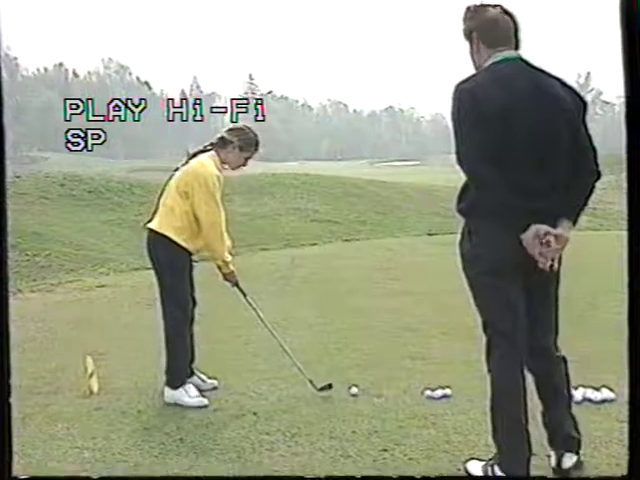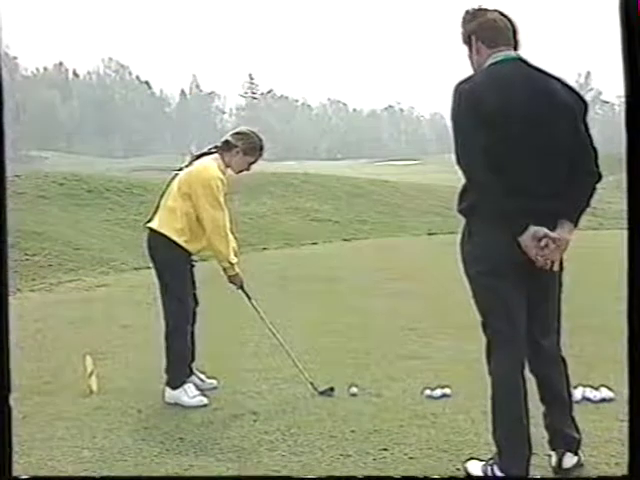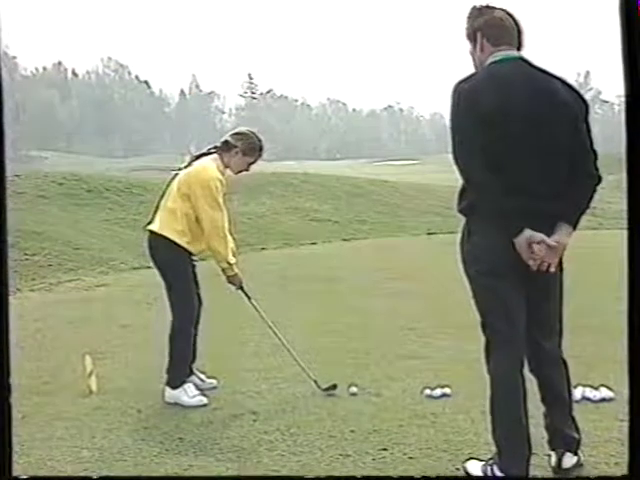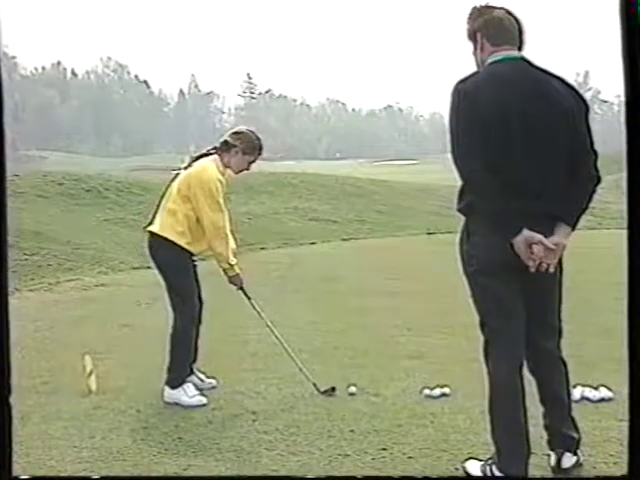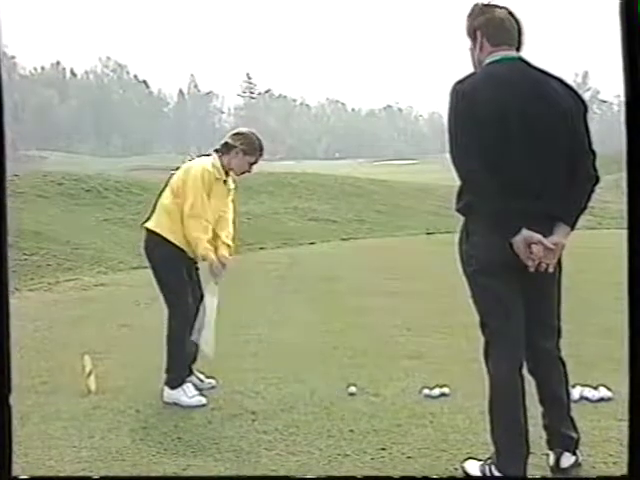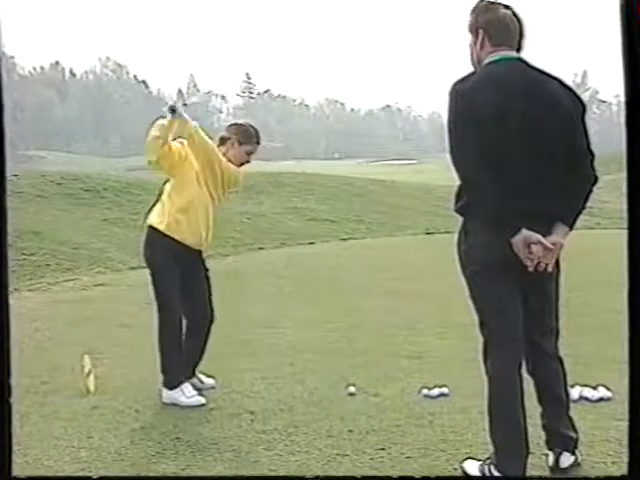
dt=0.4s
person 1, frame 1
left shoulder: (473, 92)
right shoulder: (561, 92)
left elbow: (478, 169)
right elbow: (587, 166)
left wrist: (522, 227)
right wrist: (563, 222)
left hip: (493, 235)
right hip: (547, 234)
left knee: (506, 348)
right knee: (544, 343)
person 1, frame 2
left shoulder: (473, 91)
right shoulder: (561, 91)
left elbow: (477, 169)
right elbow: (587, 167)
left wrist: (521, 228)
right wrist: (565, 224)
left hip: (494, 235)
right hip: (548, 235)
left knee: (506, 348)
right knee: (545, 343)
person 1, frame 3
left shoulder: (472, 91)
right shoulder: (563, 92)
left elbow: (474, 171)
right elbow: (587, 170)
left wrist: (515, 231)
right wrist: (562, 227)
left hip: (492, 236)
right hip: (547, 235)
left knee: (505, 349)
right knee: (546, 343)
person 1, frame 4
left shoulder: (471, 90)
right shoulder: (563, 92)
left elbow: (473, 172)
right elbow: (586, 171)
left wrist: (513, 232)
right wrist: (560, 229)
left hip: (492, 236)
right hip: (546, 235)
left knee: (504, 349)
right knee: (546, 343)
person 1, frame 5
left shoulder: (470, 91)
right shoulder: (561, 92)
left elbow: (472, 172)
right elbow: (585, 171)
left wrist: (512, 231)
right wrist: (560, 228)
left hip: (491, 237)
right hip: (545, 235)
left knee: (505, 349)
right knee: (545, 343)
person 1, frame 6
left shoulder: (470, 90)
right shoulder: (559, 92)
left elbow: (472, 172)
right elbow: (583, 170)
left wrist: (511, 231)
right wrist: (558, 228)
left hip: (489, 236)
right hip: (544, 236)
left knee: (503, 349)
right knee: (543, 343)
person 2, frame 1
left shoulder: (205, 165)
right shoulder: (205, 171)
left elbow: (213, 221)
right elbow: (211, 224)
left wrist: (224, 256)
right wrist: (225, 264)
left hip: (175, 243)
right hip: (168, 243)
left knee: (186, 309)
right knee: (178, 312)
left ankle: (185, 372)
right ankle: (175, 385)
person 2, frame 2
left shoulder: (211, 168)
right shoulder: (209, 174)
left elbow: (219, 223)
right elbow: (214, 227)
left wrist: (231, 257)
right wrist: (231, 267)
left hip: (175, 242)
right hip: (168, 243)
left knee: (188, 308)
right knee: (179, 312)
left ankle: (185, 372)
right ankle: (175, 385)
person 2, frame 3
left shoulder: (211, 169)
right shoulder: (207, 174)
left elbow: (219, 223)
right elbow: (213, 228)
left wrist: (230, 258)
right wrist: (229, 267)
left hip: (177, 243)
right hip: (169, 243)
left knee: (191, 307)
right knee: (185, 311)
left ankle: (185, 372)
right ankle: (175, 385)
person 2, frame 4
left shoulder: (212, 170)
right shoulder: (207, 175)
left elbow: (220, 224)
right elbow: (214, 228)
left wrist: (231, 260)
right wrist: (230, 267)
left hip: (178, 245)
right hip: (169, 244)
left knee: (194, 308)
right knee: (187, 311)
left ankle: (186, 371)
right ankle: (175, 385)
person 2, frame 5
left shoulder: (227, 182)
right shoulder: (201, 170)
left elbow: (224, 220)
right elbow: (194, 217)
left wrist: (223, 254)
right wrist: (206, 254)
left hip: (181, 247)
right hip: (164, 243)
left knee: (193, 307)
right knee: (182, 311)
left ankle: (184, 371)
right ankle: (174, 385)
person 2, frame 6
left shoulder: (232, 176)
right shoulder: (183, 151)
left elbow: (210, 159)
right elbow: (156, 155)
left wrist: (188, 125)
right wrist: (170, 124)
left hip: (192, 250)
right hip: (162, 241)
left knee: (202, 315)
right knee: (171, 313)
left ankle: (187, 373)
right ankle: (172, 385)
